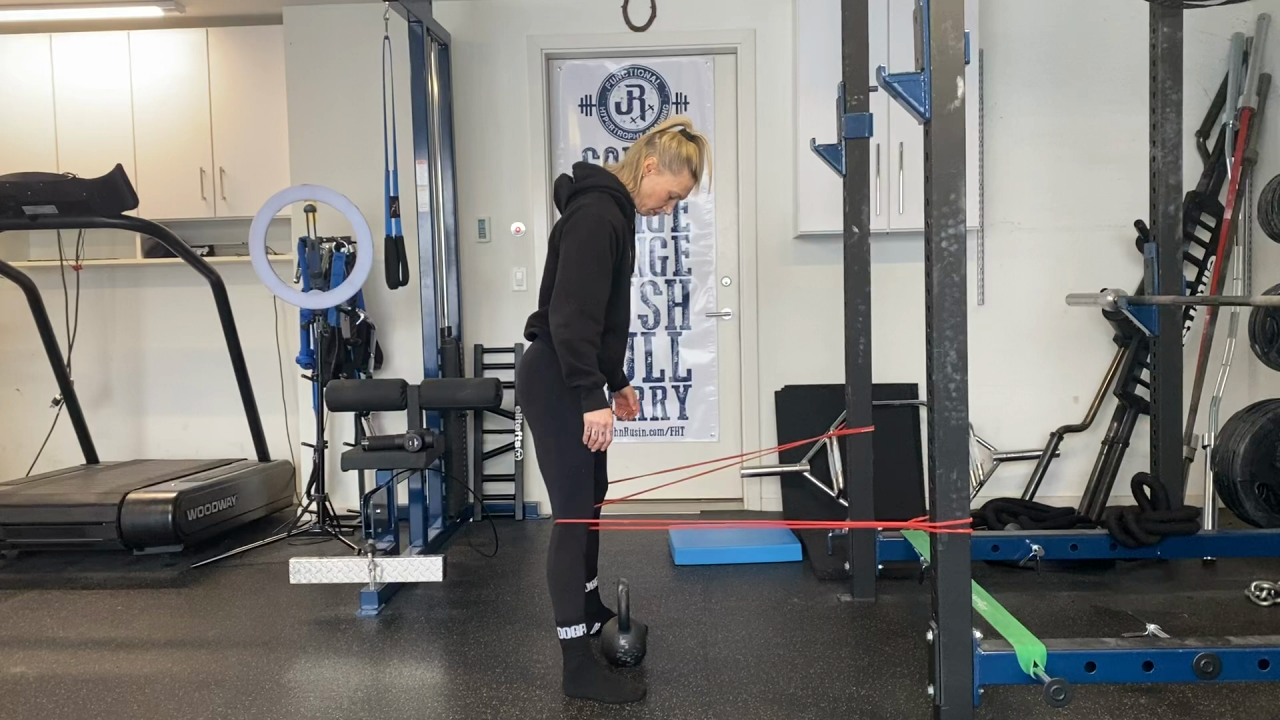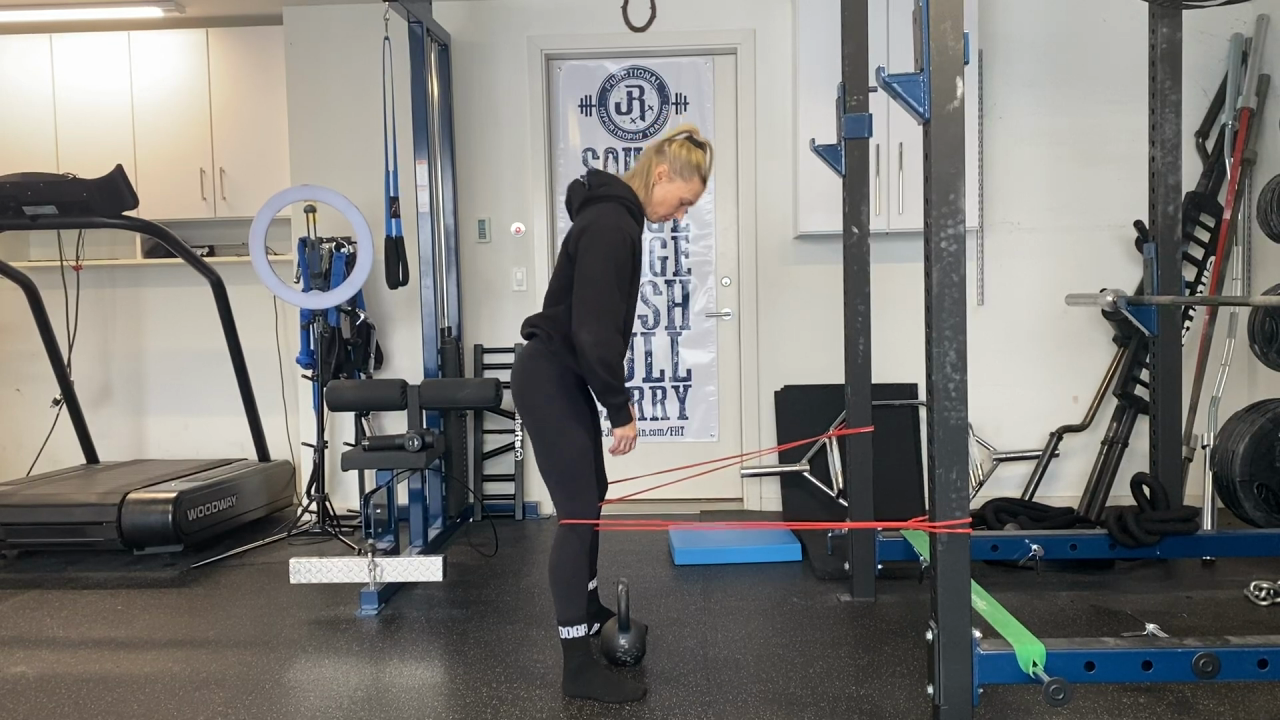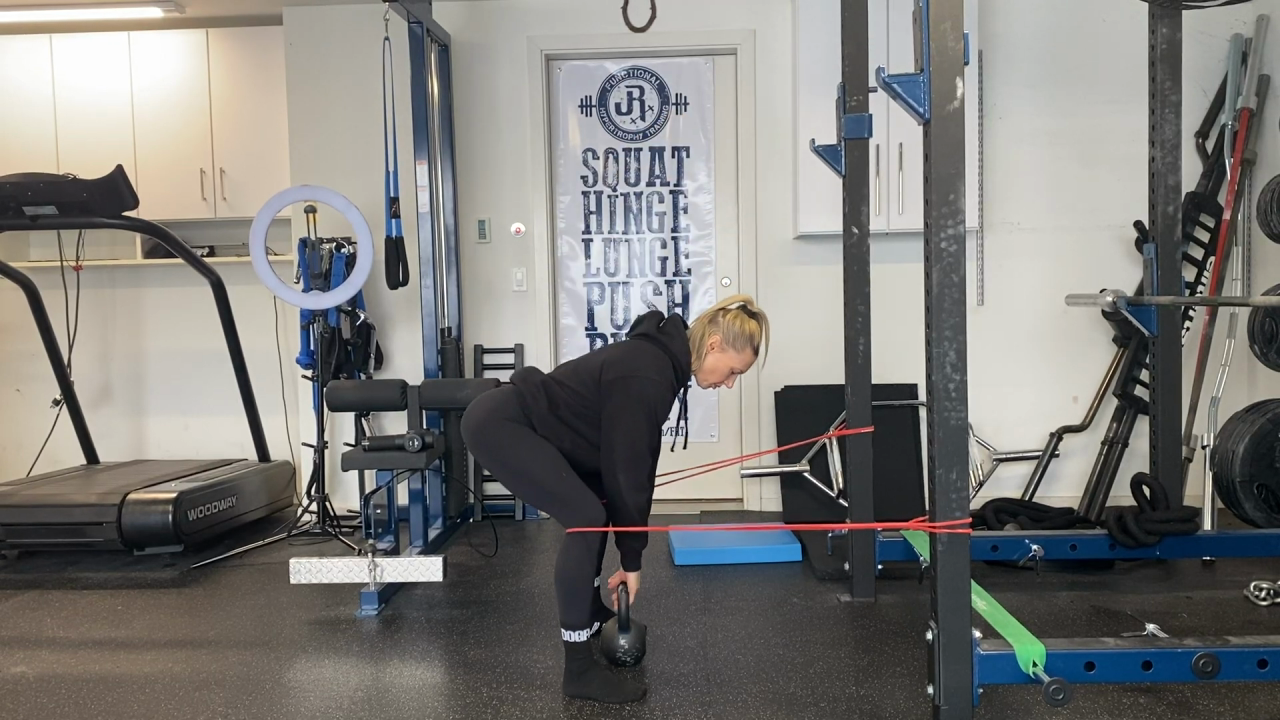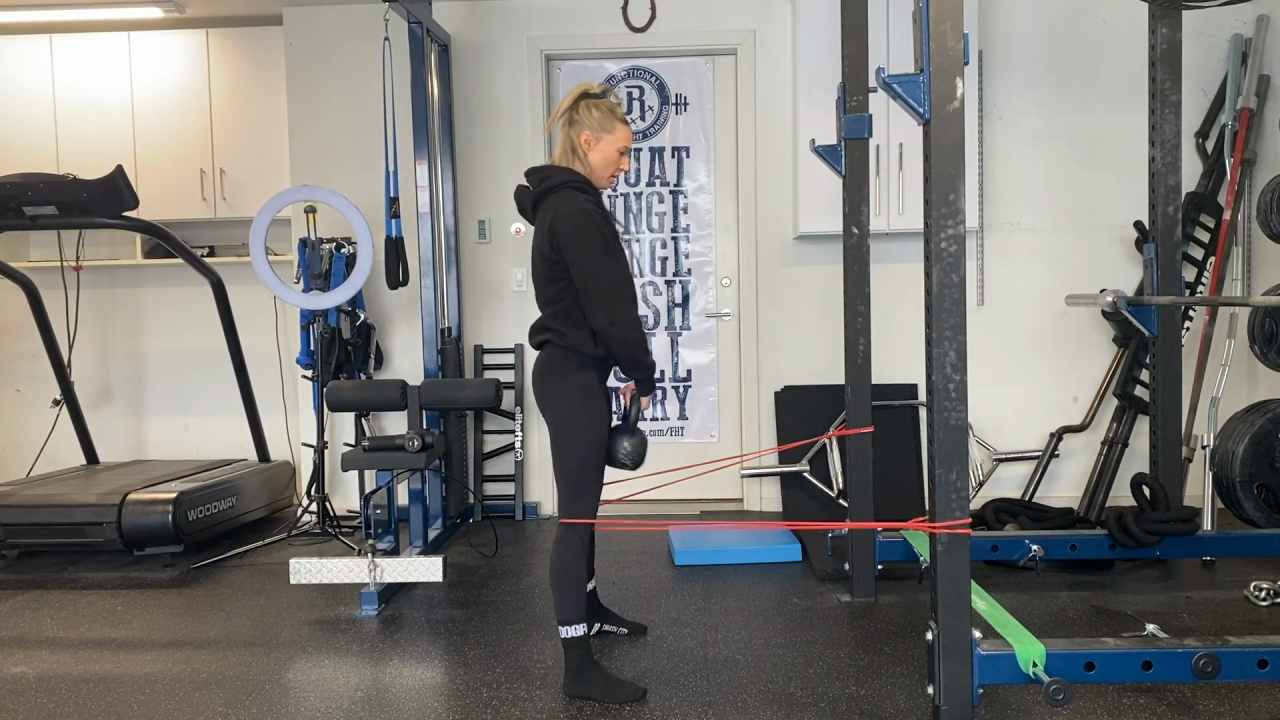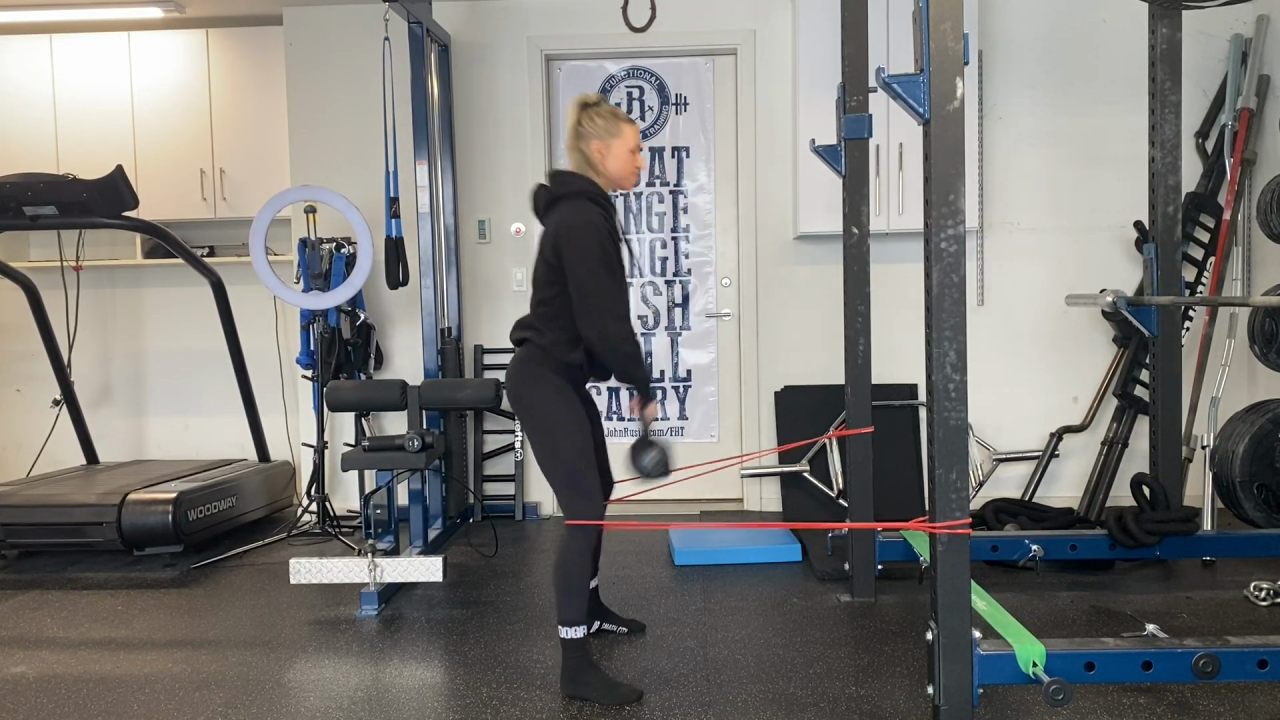
dt=1s
person 1, frame 1
left shoulder: (609, 211)
right shoulder: (595, 215)
right elbow: (570, 316)
left wrist: (616, 380)
right wrist: (592, 398)
left hip: (573, 381)
right hip: (557, 384)
left knee: (590, 499)
right knee: (574, 511)
left ankle: (591, 614)
right ankle: (578, 665)
person 1, frame 2
left shoulder: (613, 216)
right shoulder: (609, 224)
right elbow: (594, 329)
left wrist: (614, 396)
right wrist: (619, 409)
left hip: (564, 378)
right hip: (550, 380)
left knee: (590, 498)
right knee: (578, 510)
left ankle: (590, 613)
right ankle: (578, 666)
person 1, frame 3
left shoulder: (660, 361)
right shoulder: (645, 377)
left elbow: (636, 465)
right elbow: (625, 472)
left wrist: (631, 553)
right wrist: (632, 561)
left hip: (521, 421)
right hip: (498, 425)
left knee: (600, 500)
right knee: (586, 517)
left ankle: (590, 613)
right ankle: (579, 668)
person 1, frame 4
left shoulder: (565, 202)
right shoulder: (574, 208)
right elbow: (610, 308)
left wrist: (628, 372)
right wrist: (643, 376)
left hip: (571, 371)
right hip: (574, 377)
left knee: (585, 502)
right knee: (578, 511)
left ankle: (589, 609)
right ankle: (578, 666)
person 1, frame 5
left shoulder: (587, 211)
right shoulder: (580, 218)
left elbow: (602, 316)
right elbow: (603, 322)
left wrist: (632, 382)
right wrist: (643, 386)
left hip: (561, 375)
right hip: (545, 379)
left knee: (597, 488)
right knee: (584, 509)
left ankle: (589, 607)
right ankle: (575, 664)
